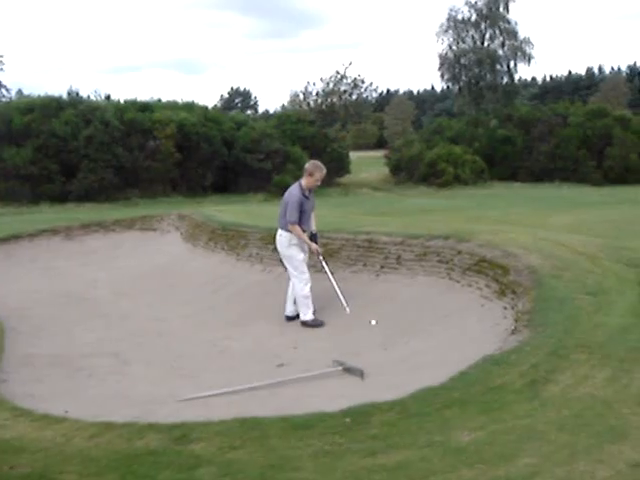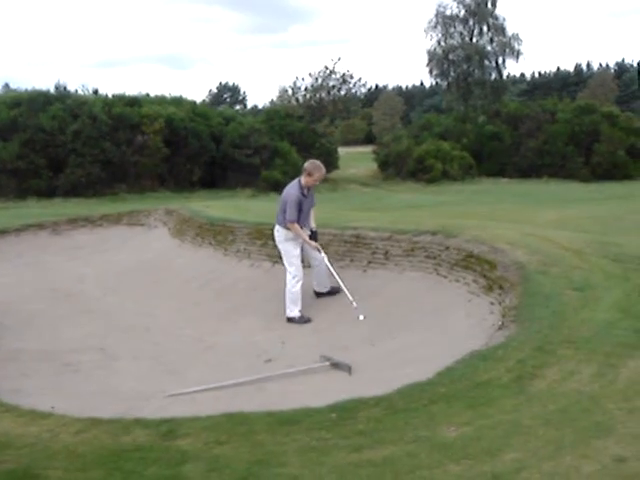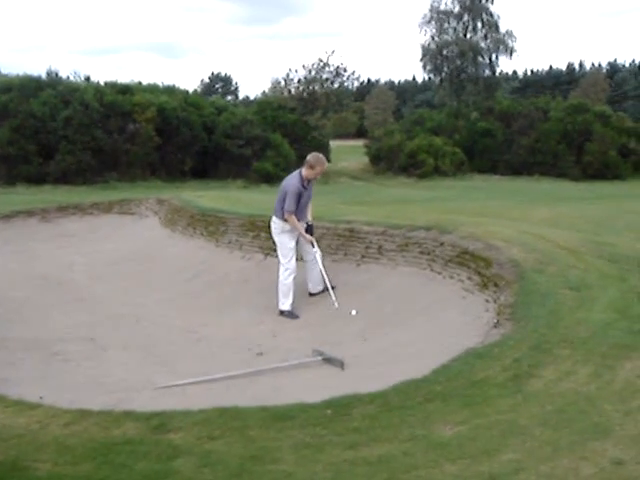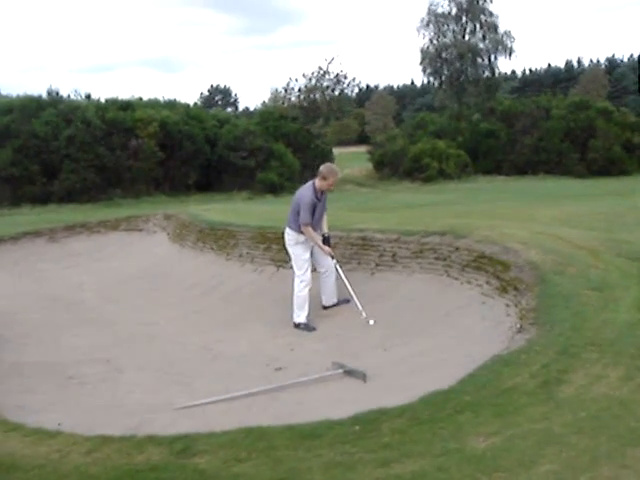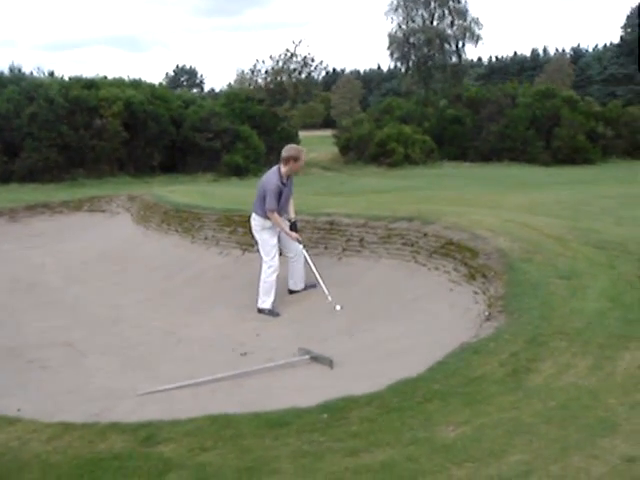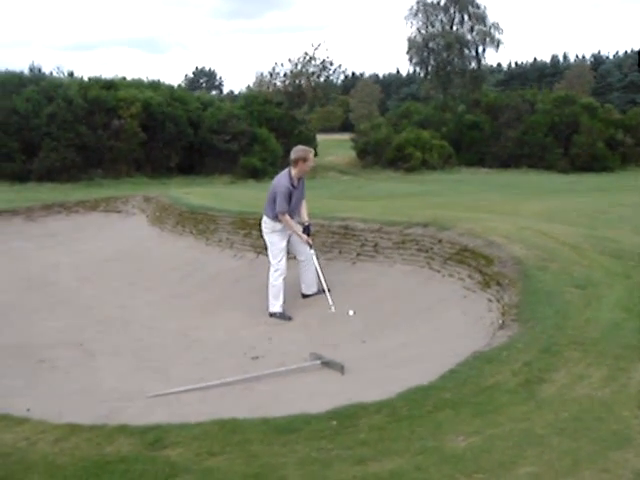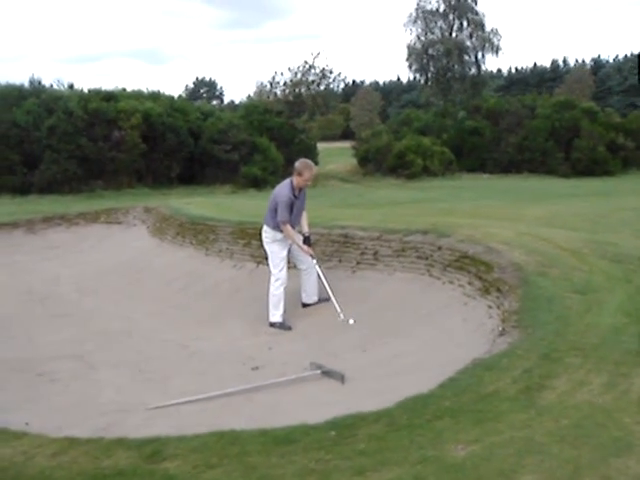
dt=0.5s
person 1, frame 1
left shoulder: (309, 191)
right shoulder: (295, 195)
left elbow: (311, 212)
right elbow: (292, 225)
left wrist: (314, 232)
right wrist: (309, 243)
left hip: (297, 238)
right hip: (288, 240)
left knee: (297, 277)
right knee: (302, 278)
left ankle: (291, 311)
right ankle: (306, 316)
person 1, frame 2
left shoulder: (309, 187)
right shoulder: (293, 194)
right elbow: (291, 224)
left wrist: (313, 229)
right wrist: (308, 241)
left hip: (303, 230)
right hip: (286, 235)
left knee: (319, 260)
right knee: (295, 274)
left ankle: (322, 288)
right ankle: (293, 313)
person 1, frame 3
left shoulder: (309, 179)
right shoulder: (293, 185)
right elbow: (288, 215)
left wrist: (309, 222)
right wrist: (303, 235)
left hip: (300, 223)
right hip: (283, 226)
left knee: (313, 255)
right knee: (289, 266)
left ankle: (315, 287)
right ankle: (284, 307)
person 1, frame 4
left shoulder: (322, 190)
right shoulder: (306, 196)
right elbow: (304, 227)
left wrist: (326, 234)
right wrist: (322, 246)
left hip: (313, 233)
right hip: (297, 237)
left knee: (328, 267)
right knee: (303, 278)
left ankle: (329, 301)
right ankle: (300, 319)
person 1, frame 5
left shoulder: (288, 175)
right shoulder: (272, 182)
right elbow: (270, 213)
left wrist: (293, 220)
right wrist: (288, 233)
left hip: (279, 219)
right hip: (263, 223)
left knee: (296, 251)
right knee: (271, 264)
left ankle: (296, 285)
right ankle: (264, 305)
person 1, frame 6
left shoulder: (300, 177)
right shoulder: (282, 185)
left elbow: (302, 200)
right elbow: (282, 215)
left wrist: (306, 223)
right wrist: (299, 235)
left hip: (290, 221)
right hip: (274, 226)
left knee: (307, 255)
right knee: (279, 266)
left ankle: (309, 290)
right ankle: (275, 308)
person 1, frame 7
left shoulder: (301, 188)
right shoulder: (284, 194)
left elbow: (302, 211)
right elbow: (283, 225)
left wrist: (306, 234)
right wrist: (301, 246)
left hip: (290, 231)
right hip: (275, 235)
left knee: (308, 264)
right knee: (280, 276)
left ankle: (309, 299)
right ankle: (275, 318)
